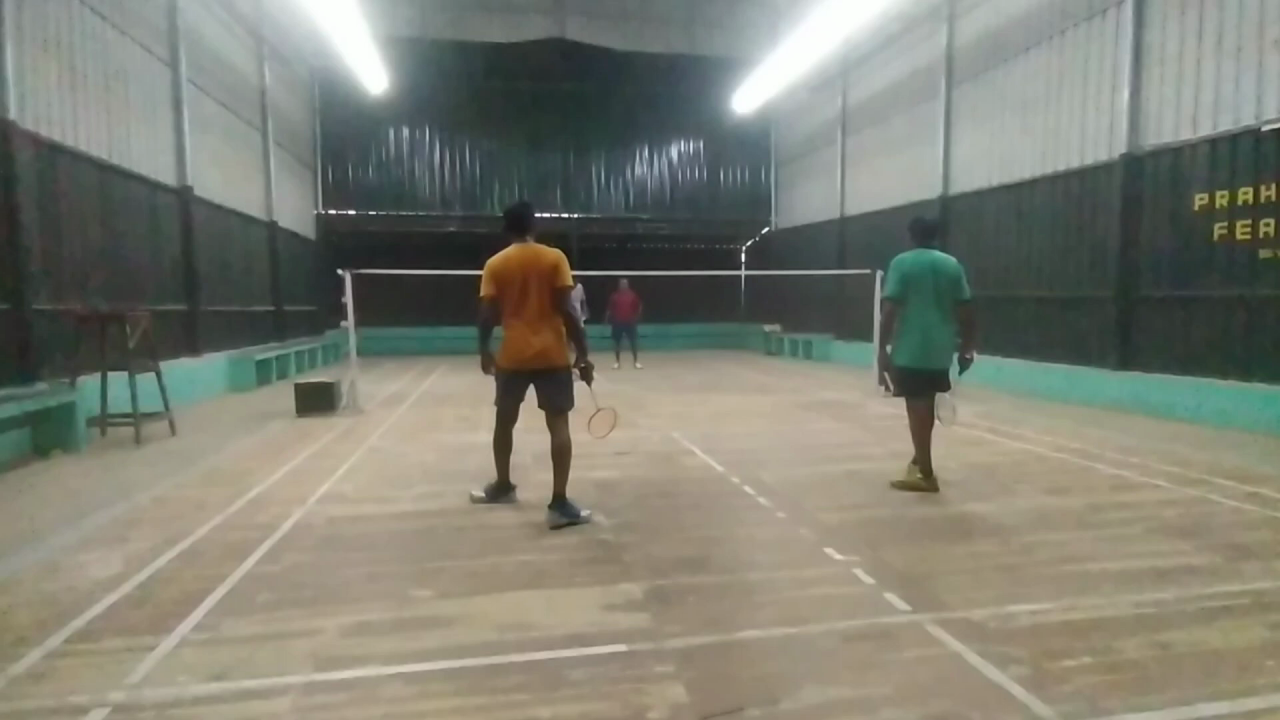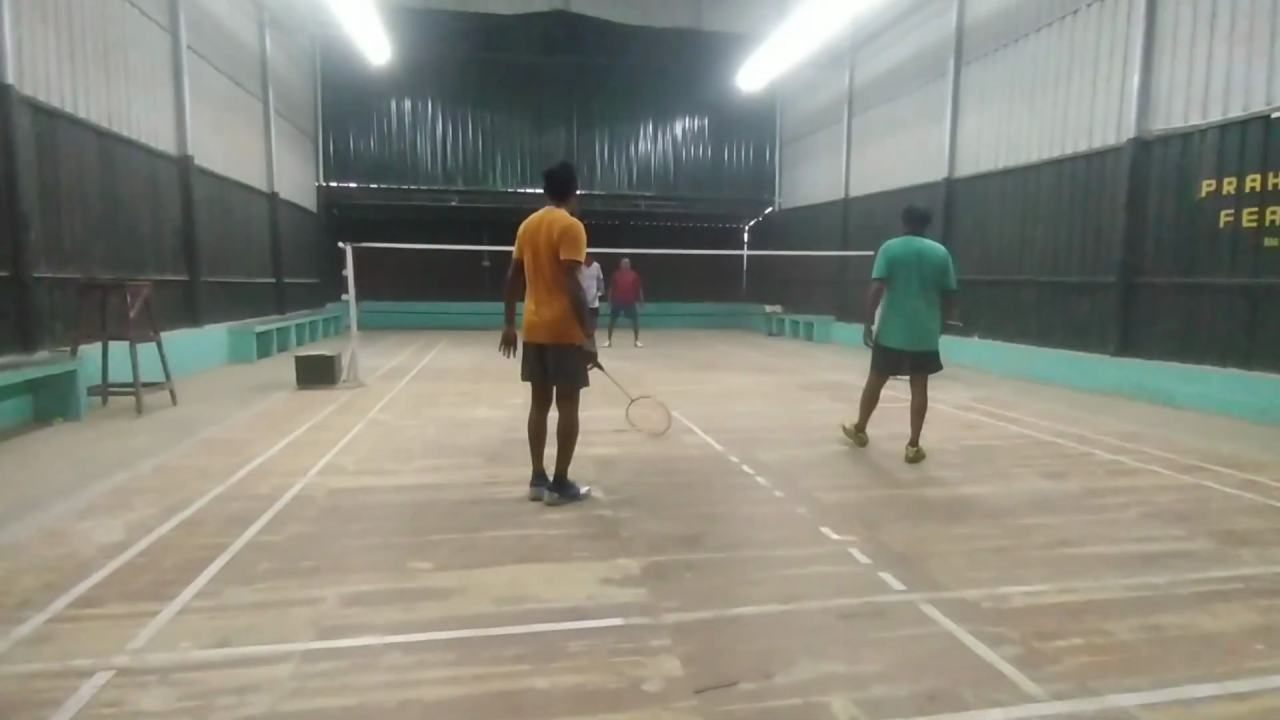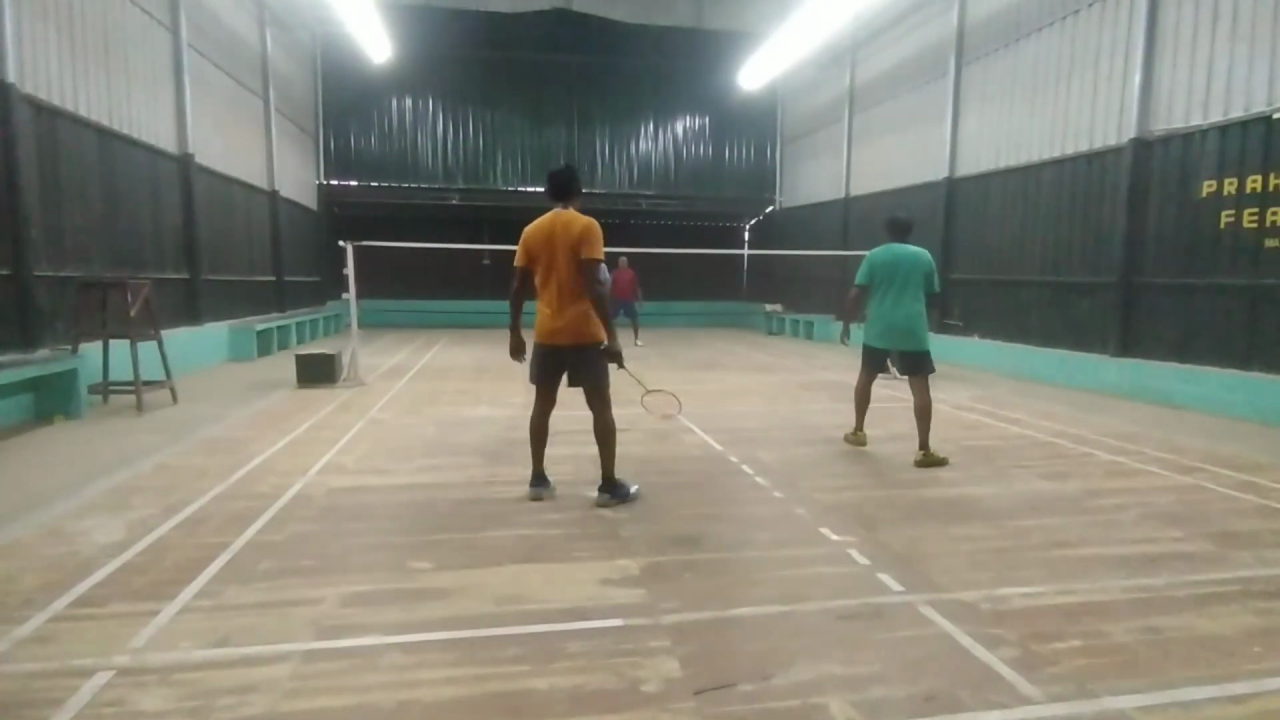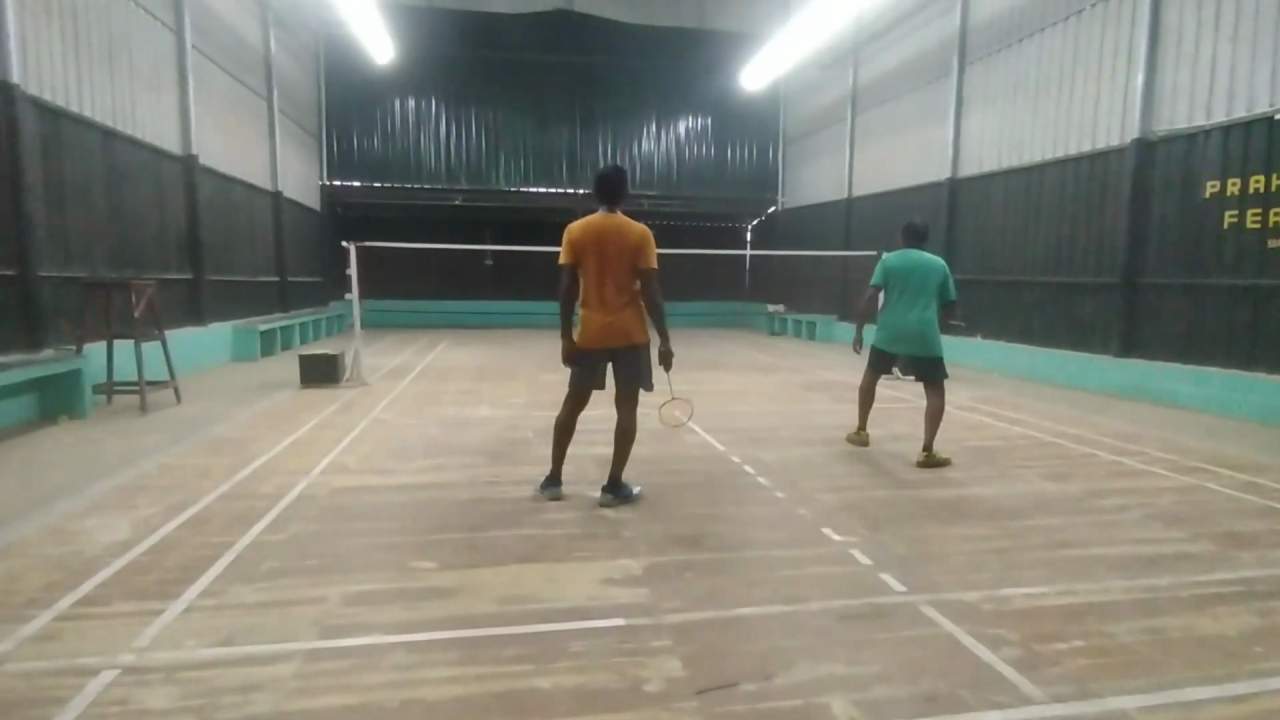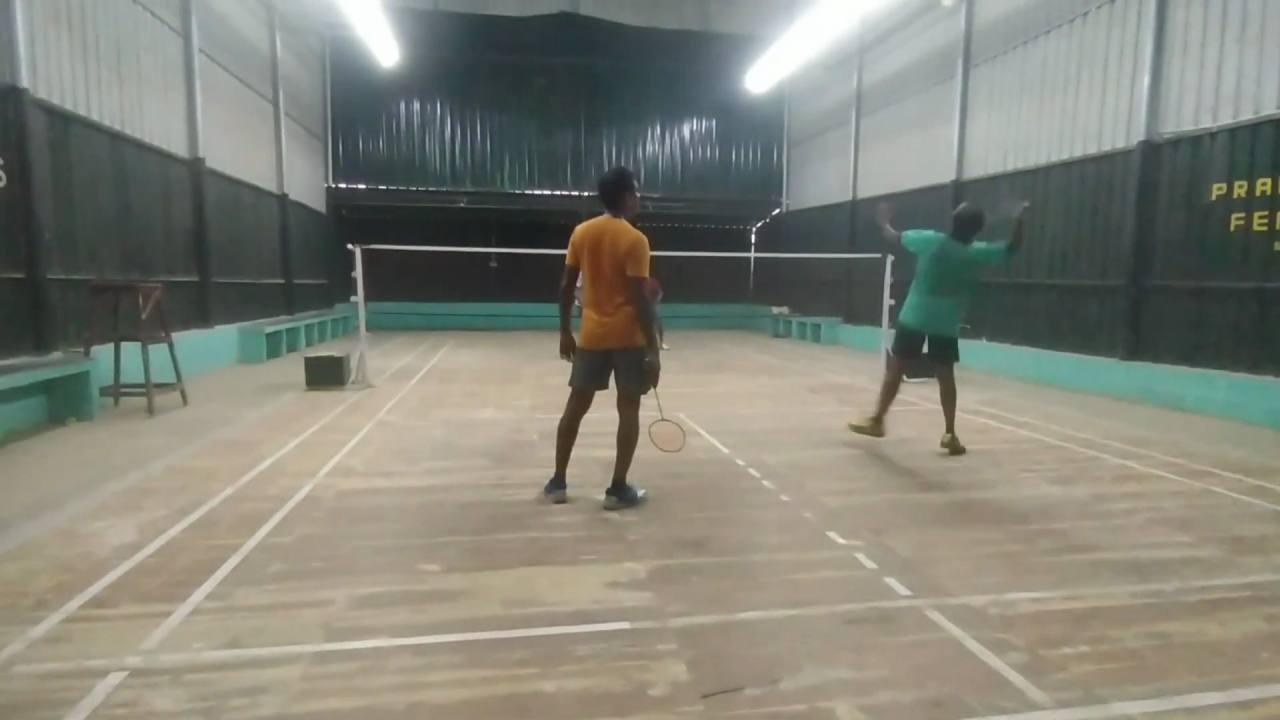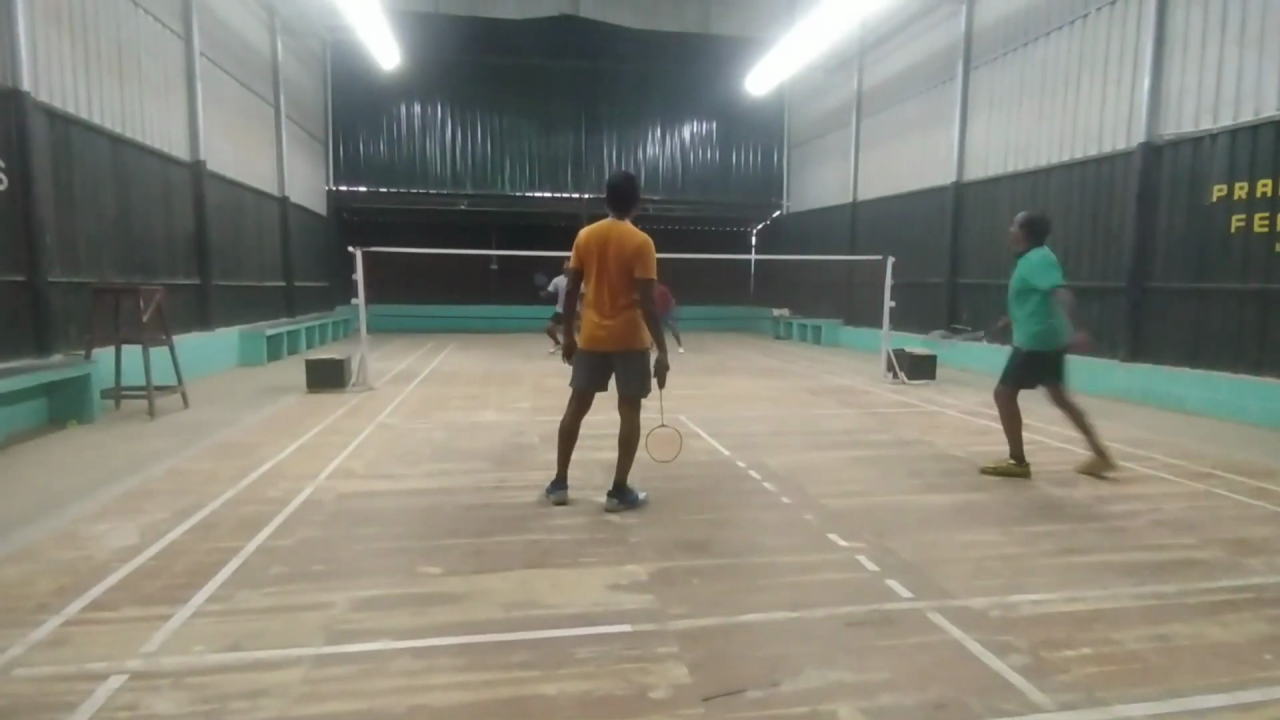
dt=0.7s
person 1, frame 1
left shoulder: (495, 265)
right shoulder: (554, 259)
left elbow: (487, 316)
right elbow: (567, 311)
left wrist: (484, 352)
right wrist: (582, 355)
left hip: (511, 357)
right hip: (552, 356)
left knee: (504, 422)
right knee: (559, 426)
left ankle: (503, 486)
right ankle: (559, 504)
person 1, frame 2
left shoulder: (527, 225)
right shoulder: (570, 226)
left elbow: (513, 279)
right elbow: (572, 284)
left wrist: (509, 324)
right wrist: (587, 337)
left hip: (533, 330)
right hip: (564, 331)
left knee: (539, 404)
right knee: (567, 405)
left ankle: (538, 479)
right ankle: (559, 484)
person 1, frame 3
left shoulder: (531, 231)
right shoulder: (587, 227)
left elbow: (518, 287)
right elbow: (594, 284)
left wrist: (515, 331)
right wrist: (612, 335)
left hip: (546, 334)
right hip: (584, 332)
left knee: (543, 404)
right knee: (600, 406)
left ankle: (538, 479)
right ankle: (609, 484)
person 1, frame 4
left shoulder: (575, 231)
right shoulder: (640, 234)
left elbow: (567, 289)
right elbow: (651, 293)
left wrist: (566, 337)
right wrist: (665, 340)
left hip: (589, 335)
right hip: (630, 335)
left knee: (572, 405)
right knee: (626, 408)
left ankle: (553, 479)
right ankle: (613, 486)
person 1, frame 5
left shoulder: (581, 232)
right shoulder: (634, 240)
left elbow: (566, 287)
right elbow: (639, 300)
left wrist: (565, 331)
right wrist: (653, 350)
left hip: (590, 336)
right hip: (628, 338)
left knee: (576, 406)
right knee: (628, 410)
left ankle: (558, 482)
right ankle: (618, 489)
person 1, frame 6
left shoulder: (585, 236)
right shoulder: (641, 242)
left elbow: (571, 290)
right elbow: (646, 301)
left wrist: (567, 334)
right wrist: (661, 350)
left hip: (591, 337)
right hip: (629, 340)
left knee: (576, 408)
right knee: (630, 412)
left ankle: (559, 484)
right ankle: (619, 491)
person 2, frame 1
left shoulder: (901, 263)
right shoulder: (952, 265)
left elbow: (890, 309)
right elbow: (965, 310)
left wrist: (883, 349)
right wrist: (967, 347)
left hip: (909, 349)
right hip: (940, 349)
left knee: (917, 408)
right knee: (926, 406)
left ankle: (926, 474)
right ankle: (918, 462)
person 2, frame 2
left shoulder: (890, 248)
right shoulder: (940, 253)
left elbow: (876, 289)
right elbow: (948, 296)
left wrist: (868, 324)
right wrist: (939, 323)
left hip: (891, 330)
right hip: (925, 332)
left knee: (875, 381)
right knee: (919, 386)
left ankle: (859, 430)
right ankle: (913, 446)
person 2, frame 3
left shoulder: (874, 256)
right shoulder: (924, 257)
left elbow: (856, 295)
right elbow: (932, 298)
left wrist: (846, 324)
left hip: (878, 330)
right hip: (913, 331)
left knee: (866, 378)
right knee: (920, 387)
left ankle: (858, 432)
right ankle: (924, 450)
person 2, frame 4
left shoulder: (889, 261)
right shoulder: (939, 265)
left elbow: (870, 298)
right elbow: (950, 308)
left wrist: (859, 330)
left hip: (889, 333)
right hip: (925, 337)
left knee: (870, 378)
right knee: (935, 392)
left ankle: (861, 432)
right ankle: (927, 451)
person 2, frame 5
left shoulder: (931, 241)
right shoulder: (979, 253)
left elbow: (894, 237)
right elbow: (1011, 248)
left wrist: (883, 220)
right wrist: (1019, 222)
left hip: (915, 317)
right hip: (946, 323)
left knee: (896, 369)
right knee: (946, 375)
left ankle: (877, 421)
right ankle: (950, 435)
person 2, frame 6
left shoulder: (1035, 260)
right shoulder: (1035, 258)
left elbow: (1061, 293)
left wrist: (1072, 329)
right wrist: (1008, 320)
left hip: (1035, 340)
right hip: (1051, 339)
left knee: (1003, 395)
right knee: (1059, 397)
left ankle: (1017, 461)
right ankle: (1099, 456)
